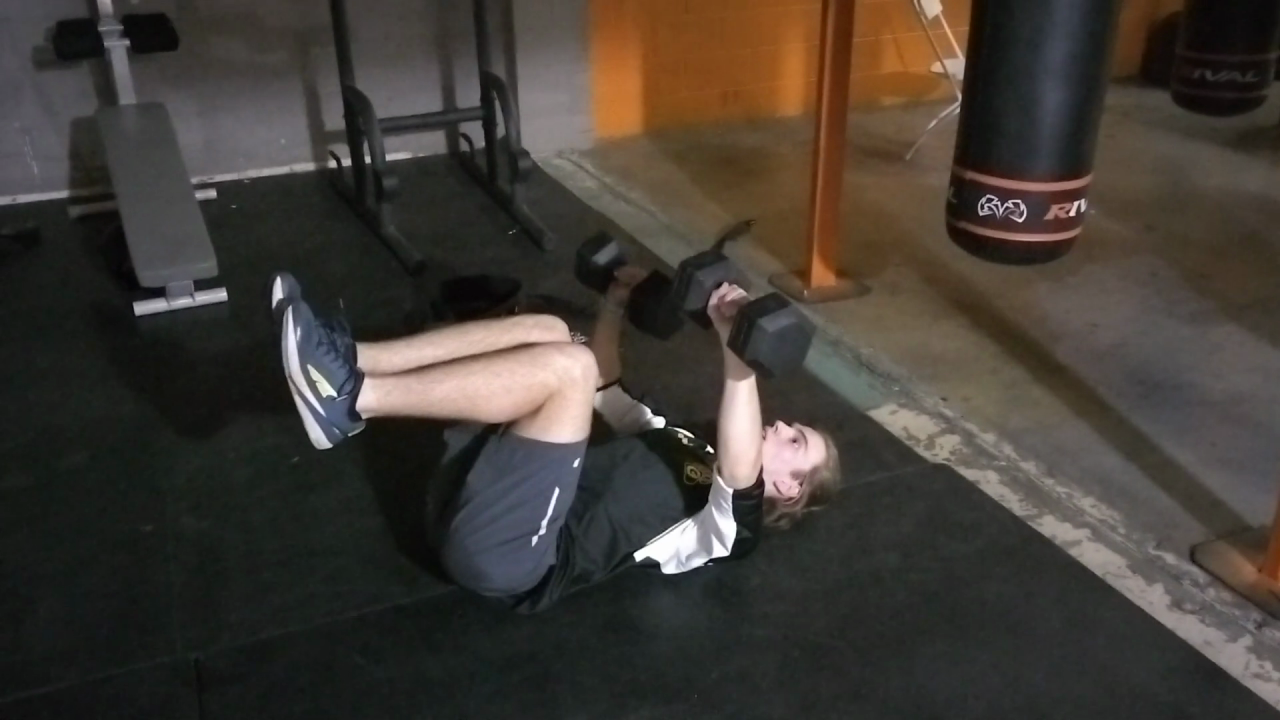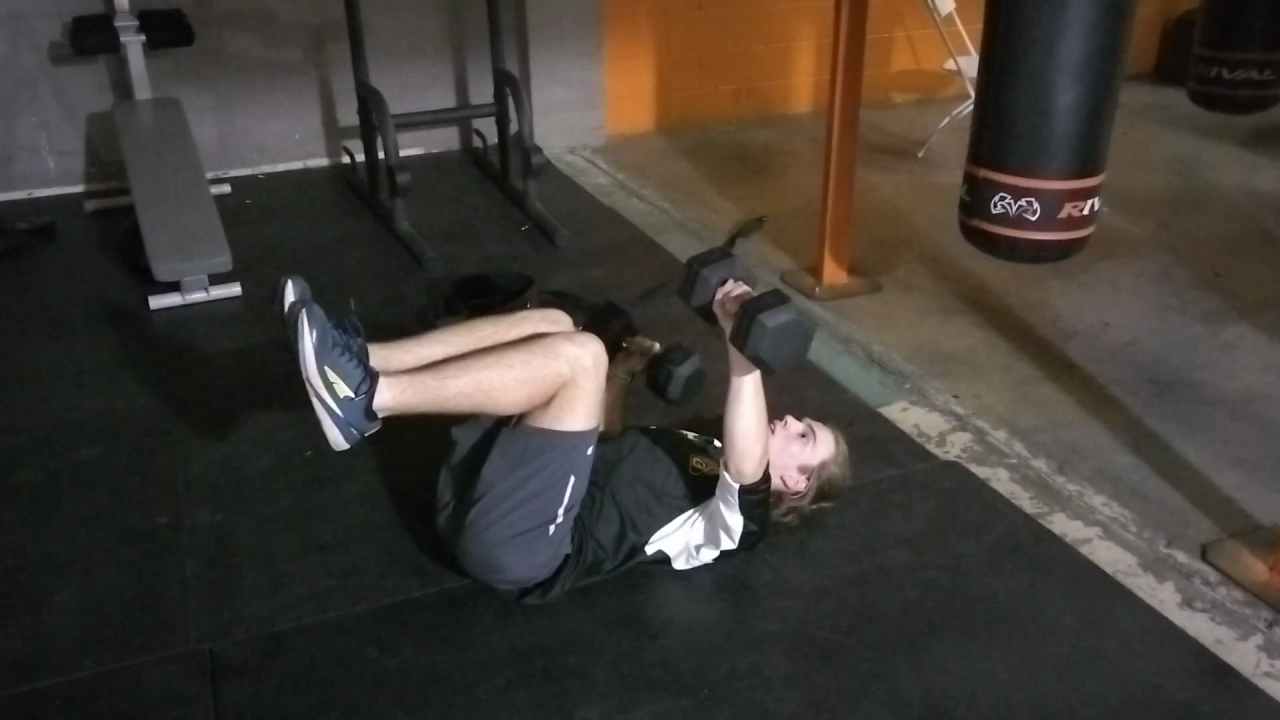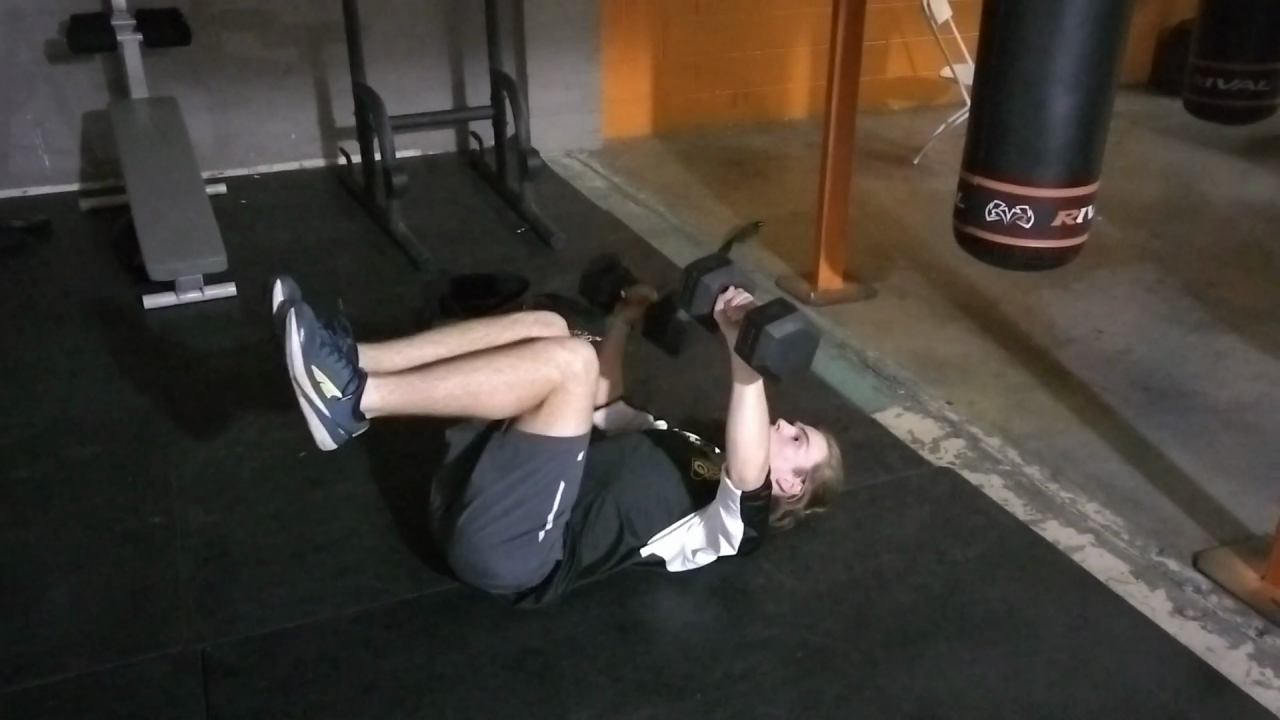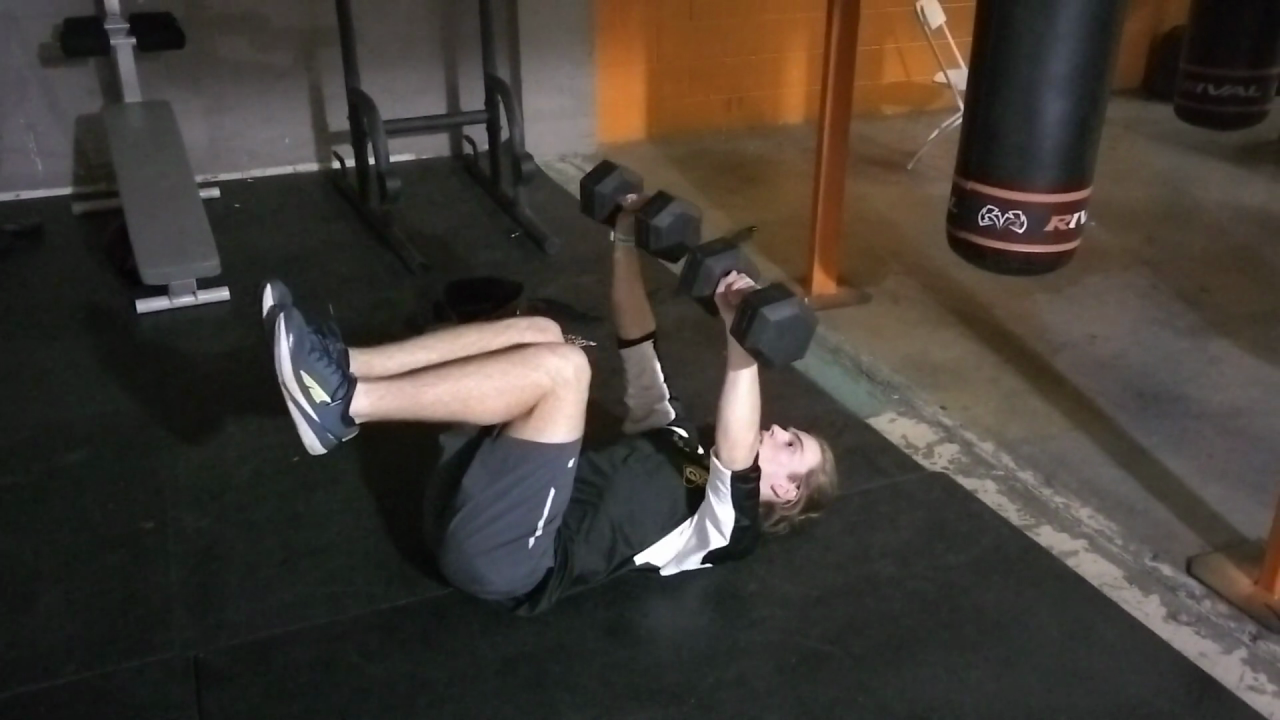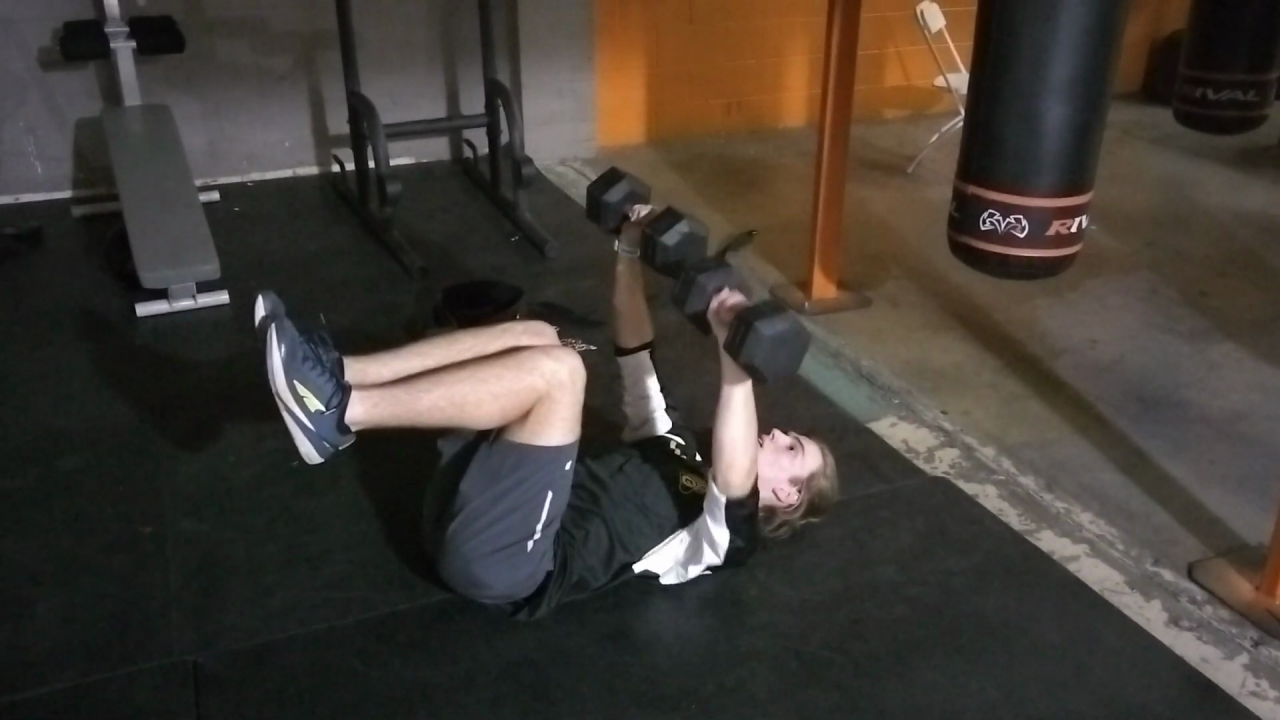
dt=0.5s
person 1, frame 1
left shoulder: (732, 523)
right shoulder: (676, 443)
left elbow: (740, 471)
right elbow: (605, 391)
left wrist: (738, 354)
right wrist: (614, 306)
left hip: (505, 547)
right hip: (472, 495)
left knee: (565, 365)
right knee: (545, 330)
left ankle: (351, 403)
right ankle: (348, 360)
person 1, frame 2
left shoulder: (738, 517)
right shoulder: (697, 451)
left elbow: (745, 464)
right elbow: (602, 444)
left wrist: (742, 349)
right wrist: (622, 372)
left hip: (516, 540)
right hip: (480, 492)
left knee: (578, 353)
right knee: (549, 324)
left ankle: (365, 400)
right ankle: (362, 362)
person 1, frame 3
left shoulder: (736, 520)
right shoulder: (687, 446)
left elbow: (746, 473)
right elbow: (602, 409)
left wrist: (744, 356)
right wrist: (621, 324)
left hip: (508, 542)
right hip: (475, 491)
left knee: (569, 360)
right knee: (544, 326)
left ankle: (353, 401)
right ankle: (350, 360)
person 1, frame 4
left shoulder: (729, 524)
right shoulder: (676, 435)
left elbow: (737, 455)
right elbow: (636, 342)
left wrist: (743, 339)
right wrist: (625, 241)
left hip: (500, 550)
right hip: (474, 496)
left knee: (563, 366)
right knee: (538, 332)
left ankle: (343, 405)
right ankle: (343, 365)
person 1, frame 5
left shoulder: (729, 536)
right shoulder: (674, 442)
left elbow: (734, 479)
right elbow: (635, 350)
left wrist: (736, 357)
right wrist: (629, 251)
left hip: (501, 555)
right hip: (473, 501)
left knee: (556, 369)
right knee: (534, 335)
left ankle: (339, 415)
right ankle: (336, 373)
